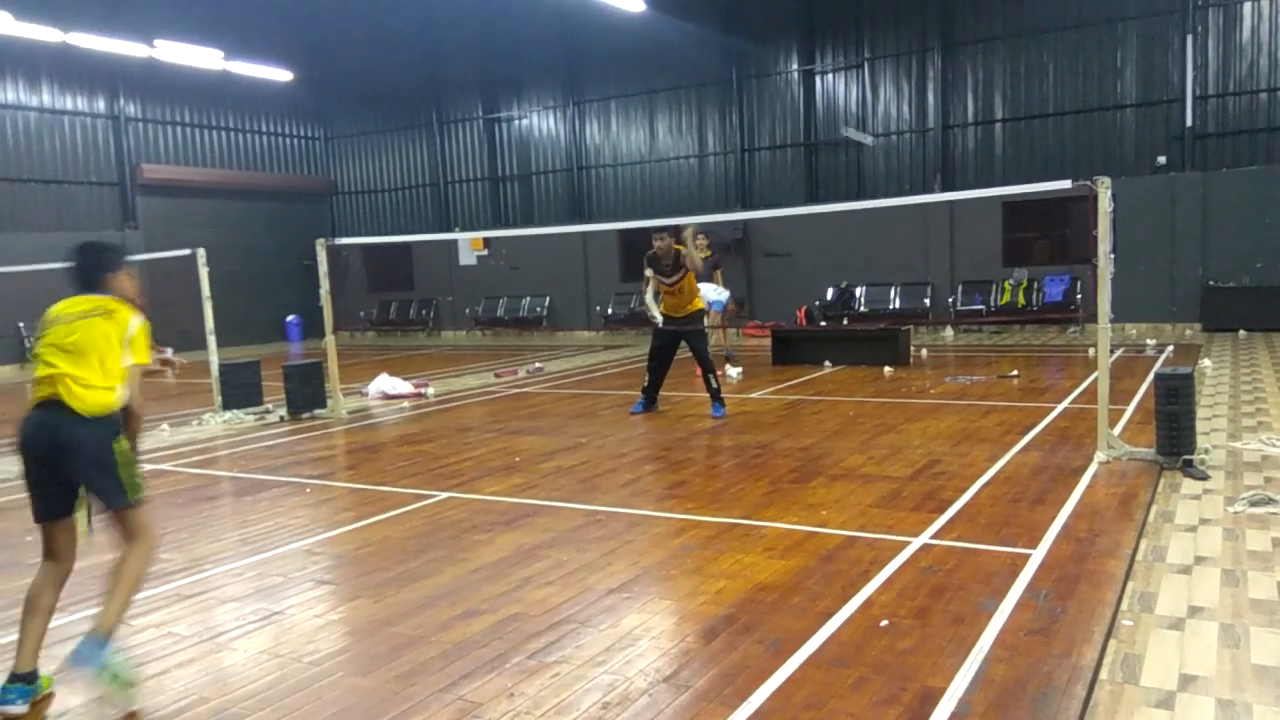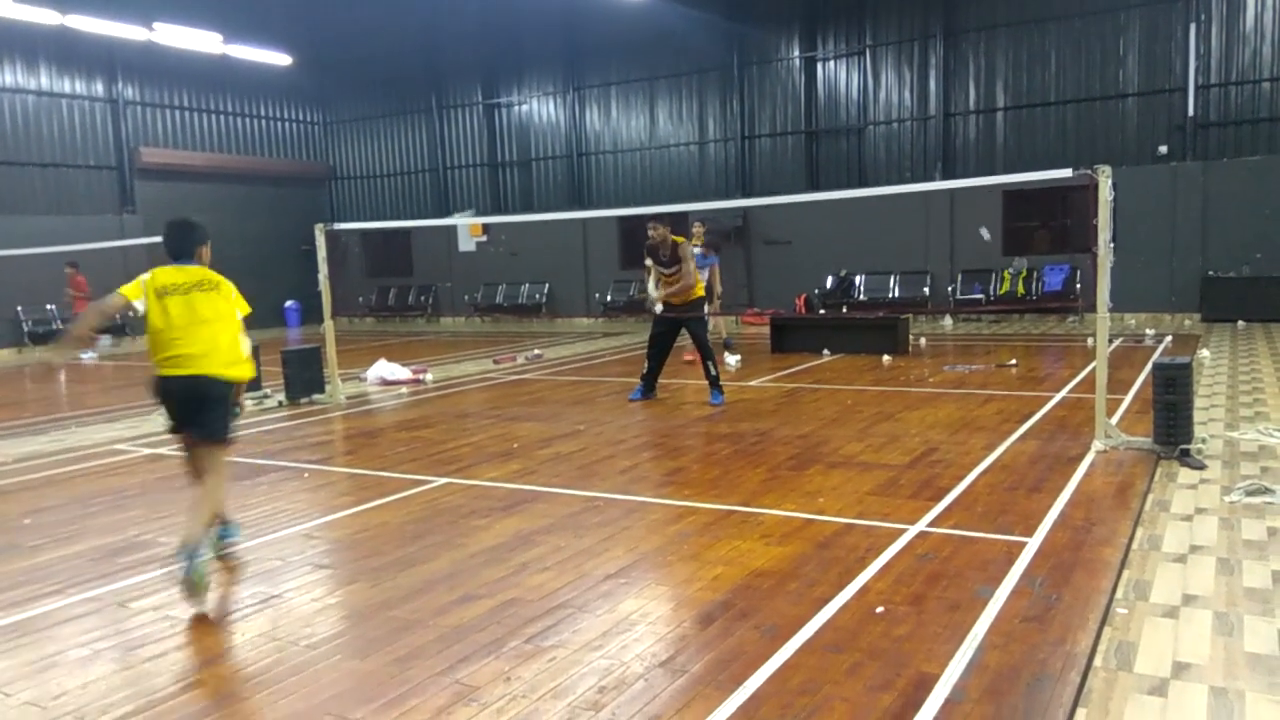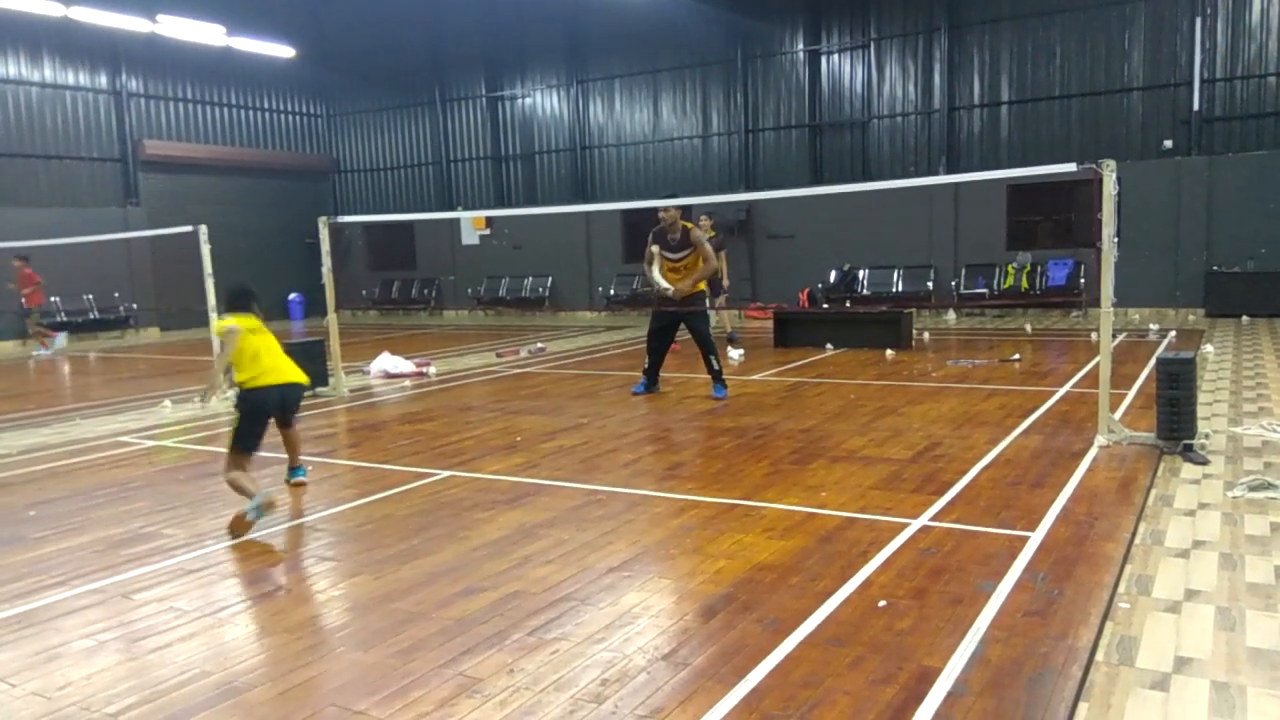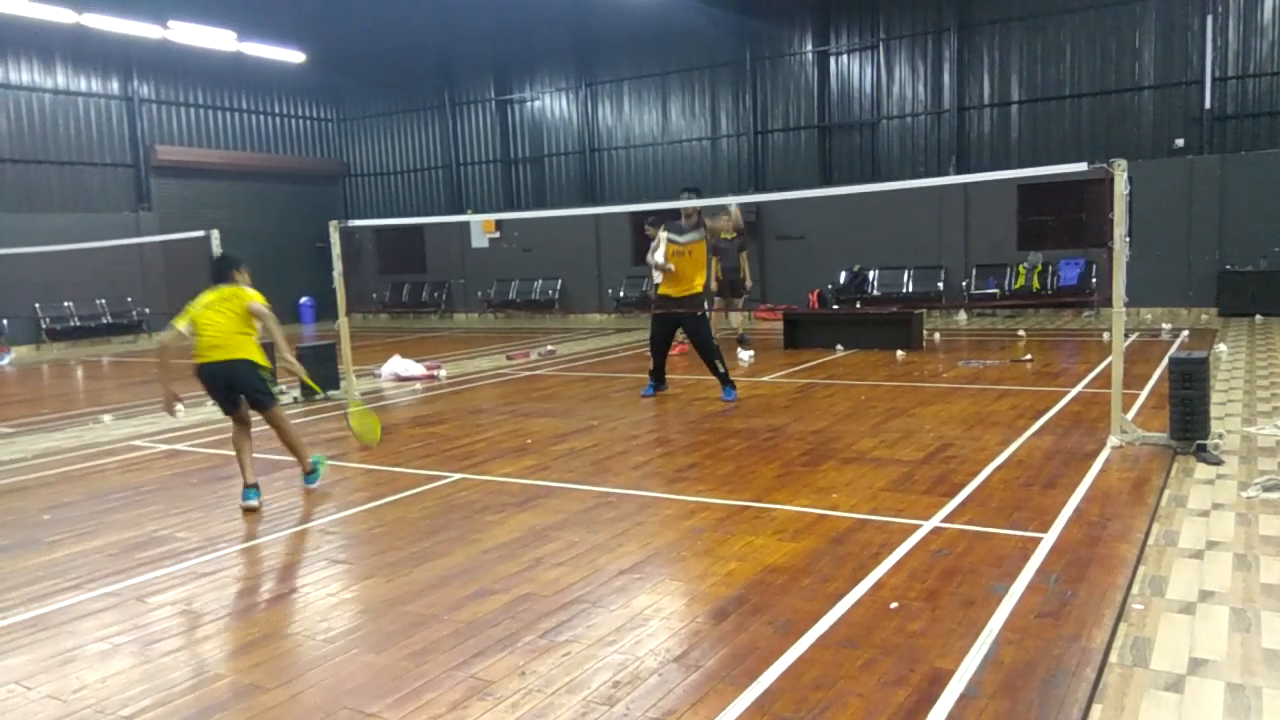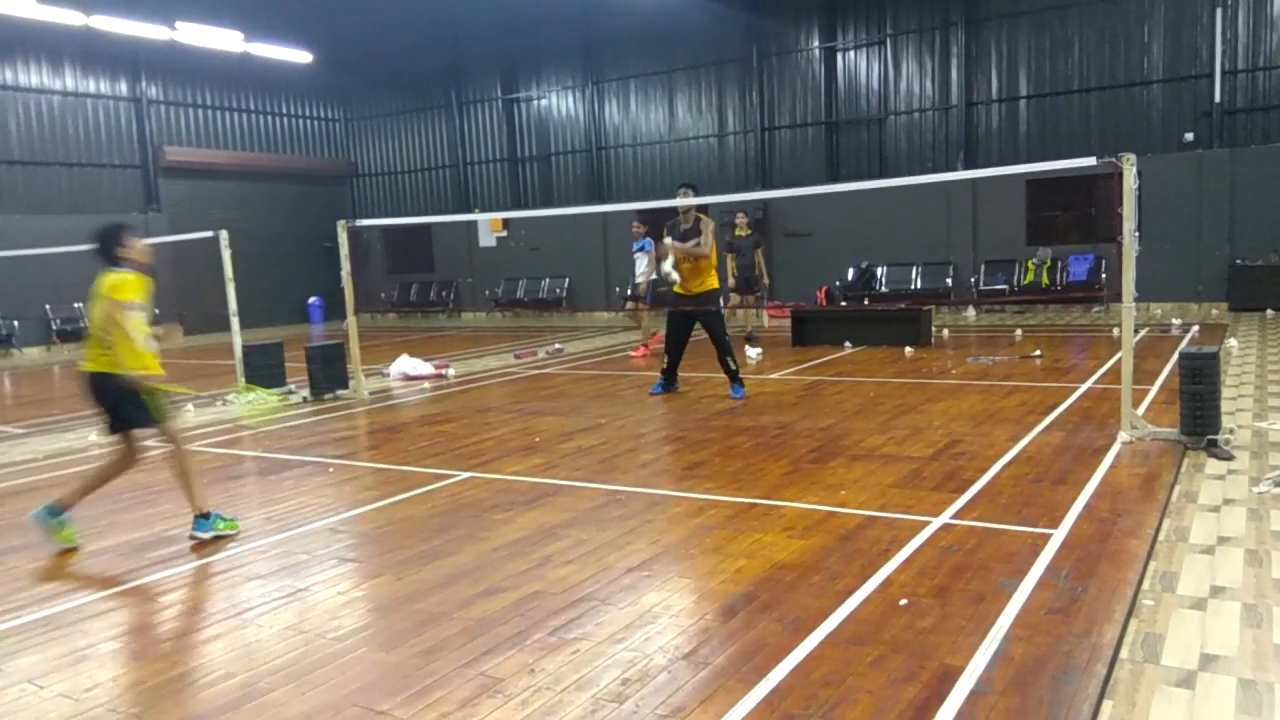
dt=0.4s
person 1, frame 1
left shoulder: (55, 315)
right shoulder: (129, 318)
right elbow: (132, 402)
left wrist: (144, 363)
right wrist: (130, 444)
left hip: (38, 426)
right hip: (94, 424)
left knee: (56, 558)
right knee: (141, 539)
right ankle: (96, 645)
person 1, frame 2
left shoulder: (152, 281)
right shoulder: (222, 284)
left elbow: (105, 309)
right elbow: (241, 338)
left wrist: (72, 334)
left hip: (172, 379)
right hip: (220, 379)
left knee: (196, 454)
right knee: (213, 472)
left ankle: (221, 526)
right ankle: (191, 544)
person 1, frame 3
left shoulder: (228, 322)
right shoulder: (263, 329)
left elbow: (233, 333)
left wrist: (217, 372)
left hip: (259, 389)
right hip: (292, 384)
left knee: (234, 471)
right knee: (287, 424)
left ankle: (257, 498)
right ankle: (296, 468)
person 1, frame 4
left shoulder: (198, 303)
right shoulder: (246, 293)
left elbow: (165, 342)
right elbow: (263, 313)
left wrist: (167, 388)
right wrist: (285, 353)
left hip: (208, 367)
right hip: (243, 362)
left knee: (241, 421)
right knee: (277, 419)
left ankle: (250, 489)
right ankle: (309, 470)
person 1, frame 5
left shoulder: (108, 283)
right shoulder: (131, 281)
left elbow: (108, 329)
right elbow: (108, 320)
left wrist: (147, 338)
right wrist: (127, 366)
left hip: (107, 376)
right hip: (120, 376)
left knee: (129, 452)
right knee: (174, 439)
left ankle: (55, 511)
right ankle: (203, 518)
person 2, frame 1
left shoulder: (684, 255)
right shoulder: (650, 259)
left elbow: (697, 268)
right elbow: (649, 286)
right wrist: (651, 307)
left hip: (692, 313)
right hip: (667, 315)
left knee: (703, 357)
right knee: (656, 358)
left ankle: (717, 402)
right ankle: (648, 399)
person 2, frame 2
left shoulder: (683, 247)
right shoulder: (650, 249)
left elbow: (690, 282)
left wrist: (663, 294)
right wrist: (655, 295)
left hip: (693, 301)
right hip: (668, 303)
left knee: (702, 344)
right knee: (655, 345)
left ankle: (716, 389)
right ankle: (646, 387)
person 2, frame 3
left shoulder: (693, 234)
right shoulder: (655, 235)
left elbow: (712, 264)
right elbow: (649, 265)
left wrist: (690, 282)
right wrist: (657, 283)
left hip: (694, 296)
right hip: (667, 297)
left knee: (704, 339)
right knee: (655, 340)
left ankle: (719, 383)
right ankle: (650, 380)
person 2, frame 4
left shoulder: (706, 227)
right shoulder: (667, 228)
left elbow: (735, 224)
right elbow: (651, 255)
left wrist: (732, 207)
right wrist: (656, 263)
left hip: (692, 298)
right hip: (666, 297)
left knee: (705, 345)
right knee: (657, 343)
left ankle: (727, 385)
right ankle: (657, 381)
person 2, frame 5
left shoulder: (705, 224)
right shoulder: (670, 228)
left elbow: (706, 253)
right elbow: (668, 258)
left wrist: (678, 251)
left hip: (707, 292)
right hip: (681, 293)
left knee: (720, 339)
right knee: (673, 341)
left ankle: (736, 382)
right ankle: (668, 380)
